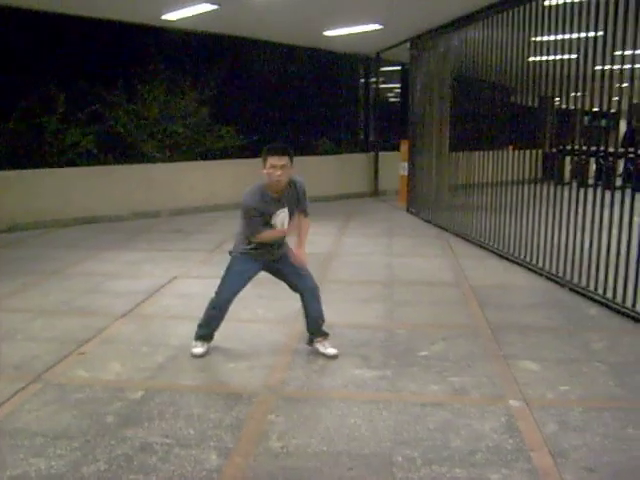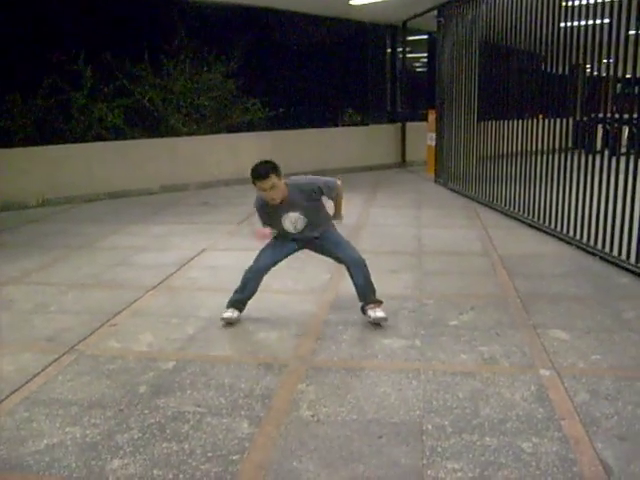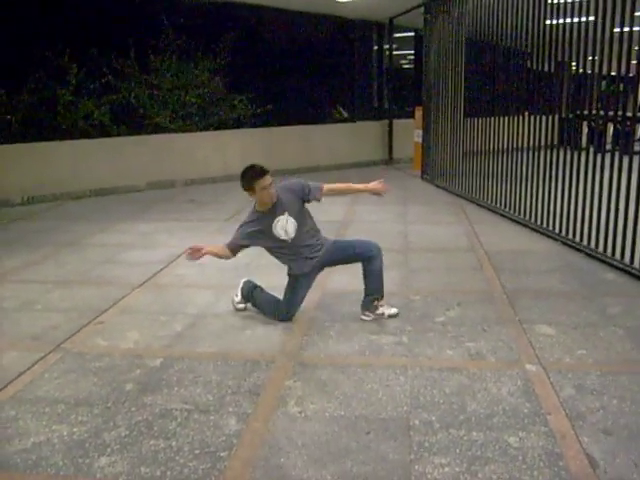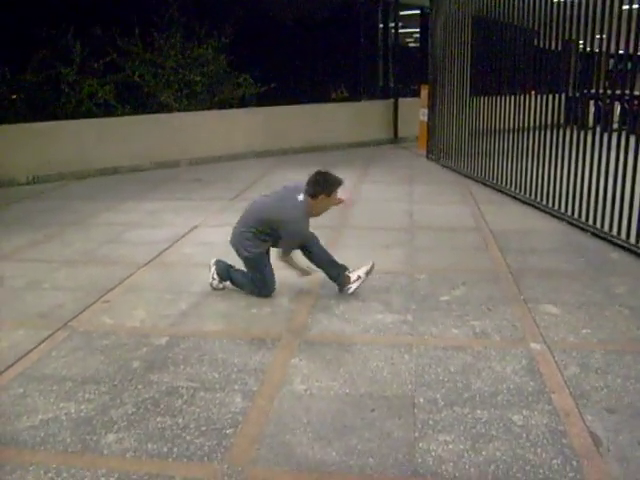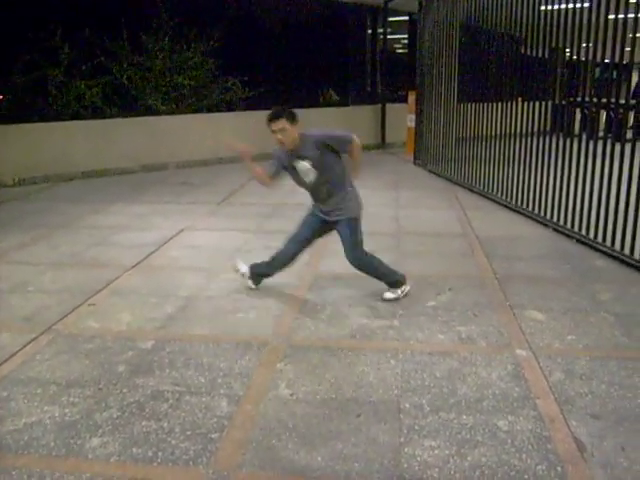
dt=1s
person 1, frame 1
left shoulder: (296, 187)
right shoulder: (252, 199)
left elbow: (302, 217)
right elbow: (257, 236)
left wrist: (300, 247)
right wrist: (287, 230)
left hip: (278, 252)
right hip: (249, 254)
left knee: (309, 288)
right knee: (223, 298)
left ankle: (317, 337)
right ankle: (202, 338)
person 1, frame 2
left shoulder: (308, 184)
right shoulder: (261, 204)
left elbow: (337, 186)
right elbow: (270, 228)
left wrist: (338, 212)
right wrist: (268, 231)
left hip: (322, 232)
right hip: (288, 238)
left knee: (355, 260)
right knee: (257, 267)
left ankle: (371, 305)
right ankle: (235, 306)
person 1, frame 3
left shoulder: (289, 189)
right shoulder: (251, 225)
left elbow: (326, 190)
right elbow: (228, 251)
left wrist: (365, 188)
right wrist: (206, 250)
left hip: (323, 248)
right hip: (303, 264)
left knee: (372, 250)
right knee: (283, 315)
left ankle: (372, 306)
right ankle: (248, 290)
person 1, frame 4
left shoulder: (301, 190)
right shoulder: (296, 221)
right elbow: (284, 256)
left wrist: (332, 204)
right wrist: (301, 270)
left hip: (264, 229)
right hip: (248, 239)
left knee: (309, 240)
right knee: (265, 290)
left ankle: (344, 278)
right ankle: (222, 270)
person 1, frame 5
left shoulder: (318, 138)
right shoulder: (282, 156)
left elbow: (354, 142)
right elbow: (266, 180)
left wrist: (351, 173)
right wrist: (250, 161)
left hip: (346, 207)
right hip: (321, 208)
left knee: (355, 256)
right knee: (294, 244)
left ankle: (398, 283)
right ankle: (257, 274)
